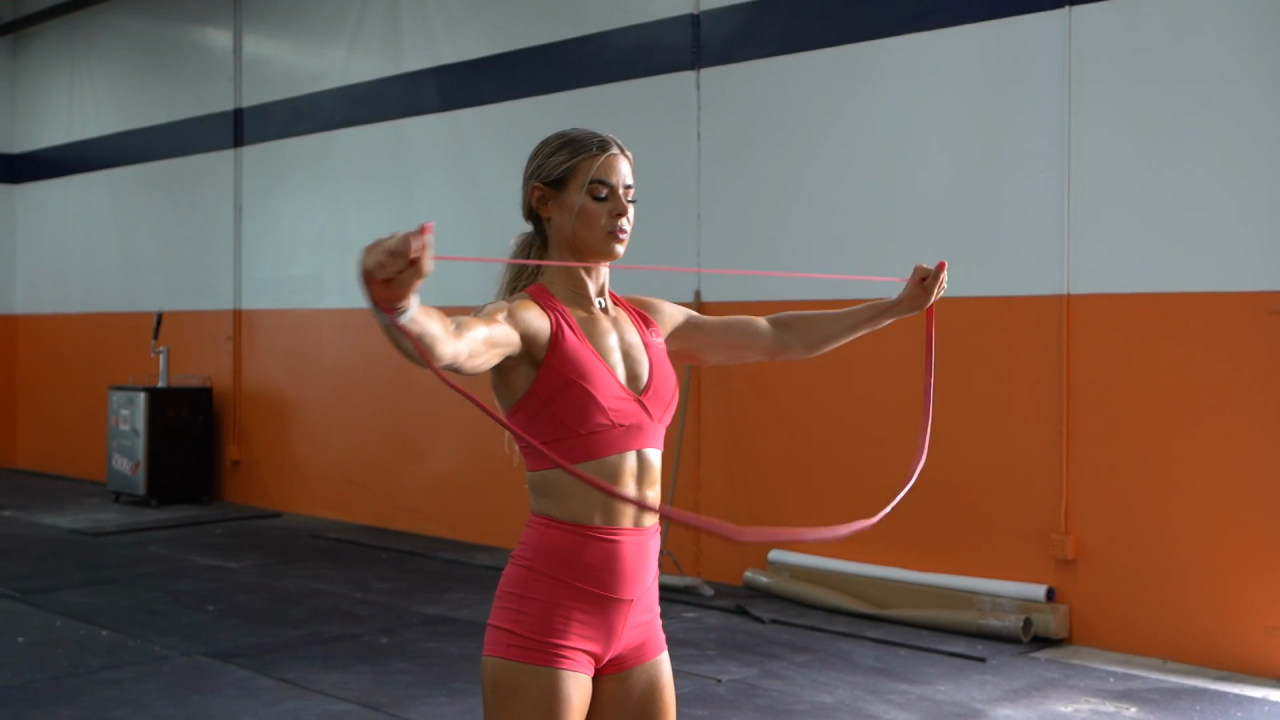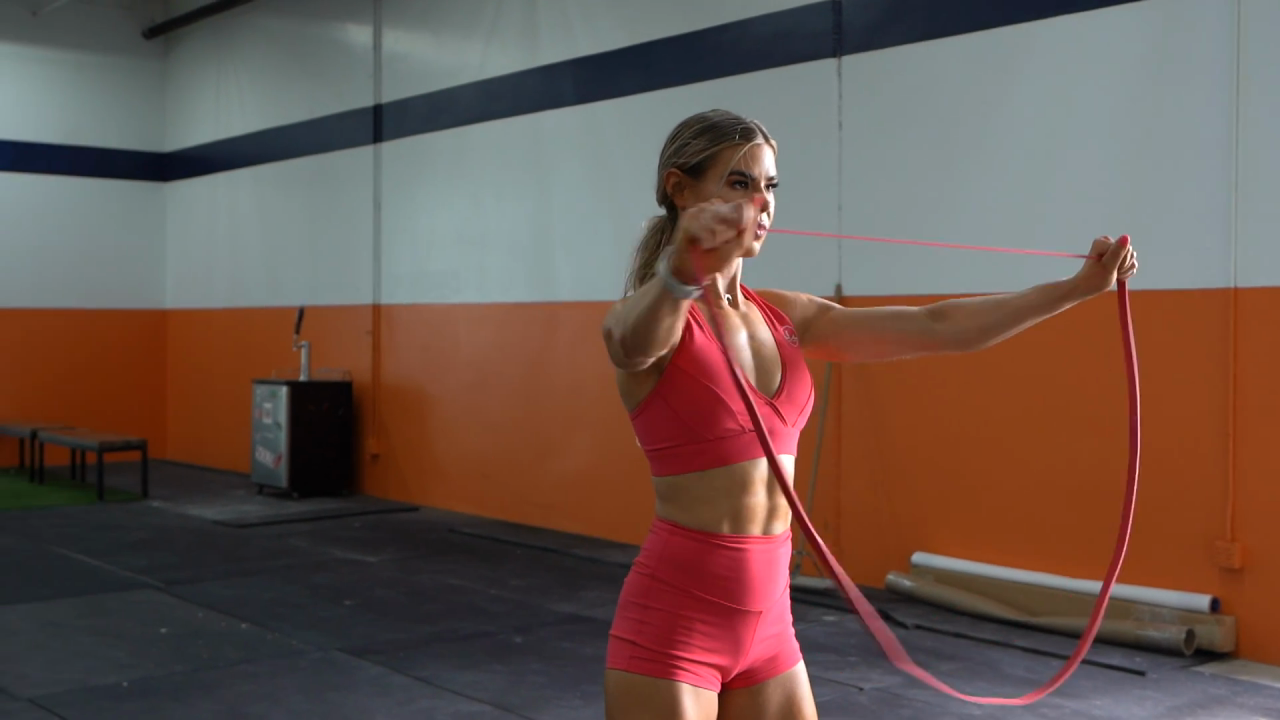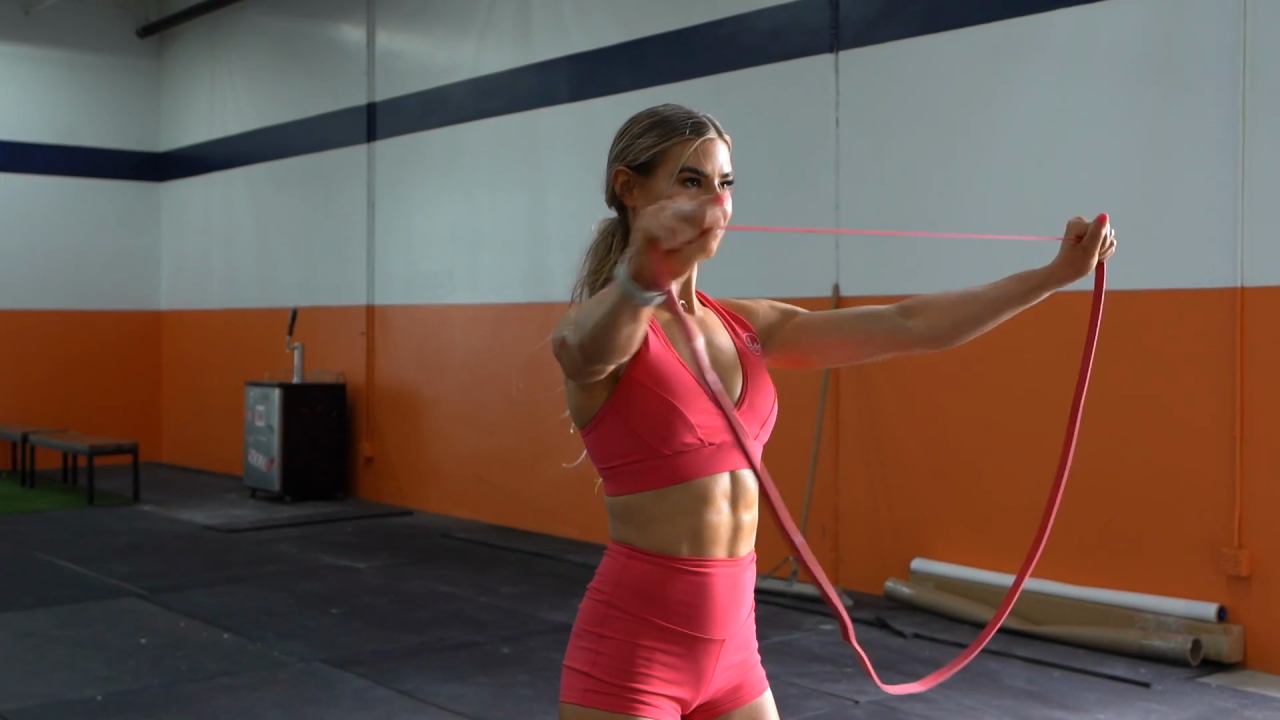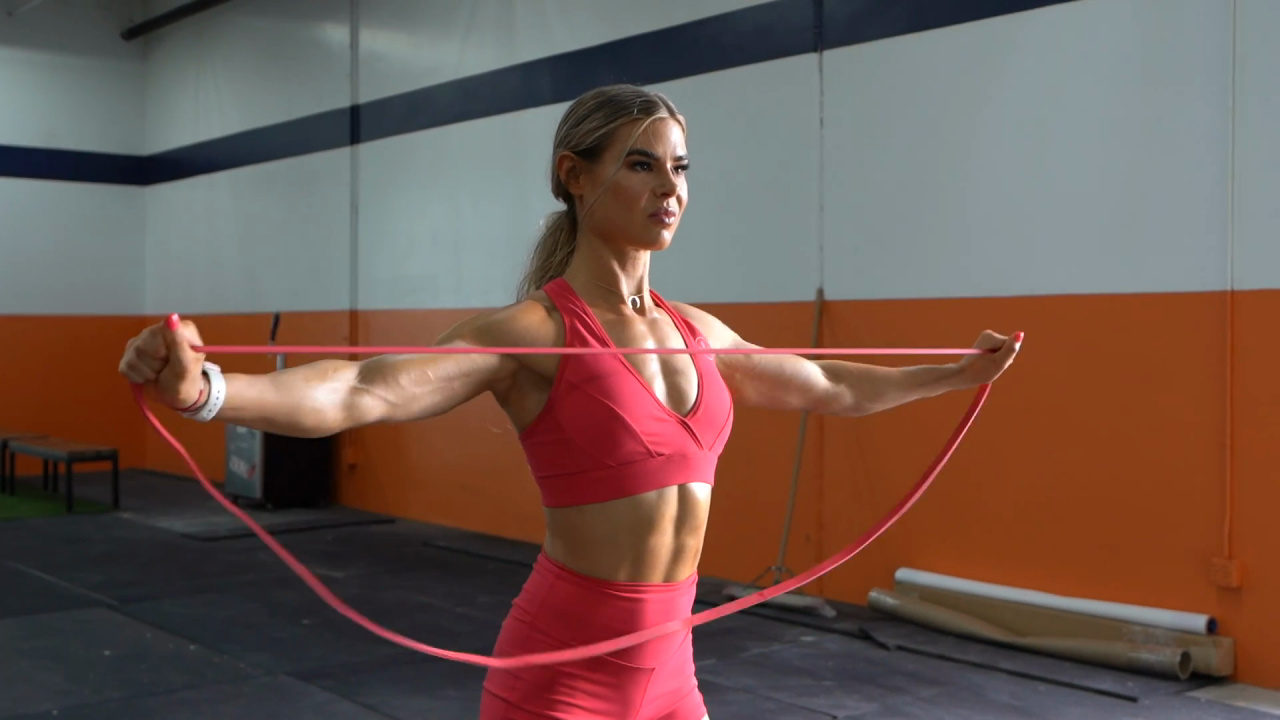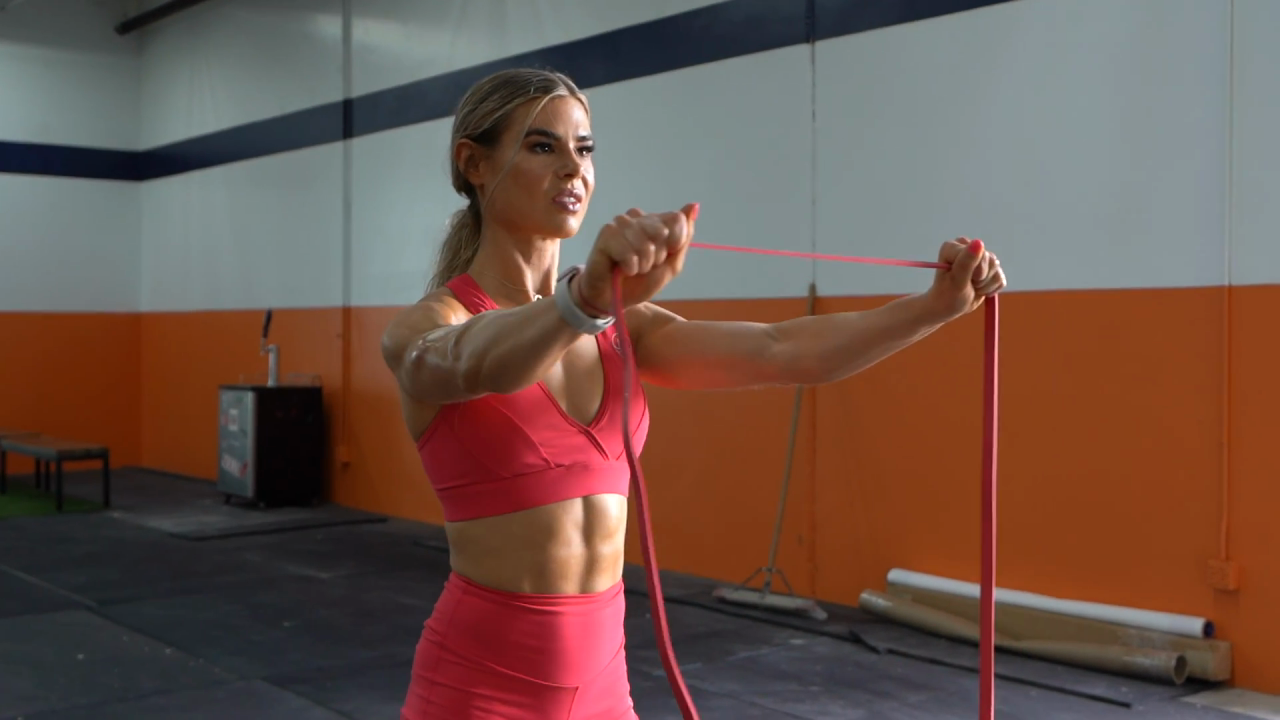
dt=1s
person 1, frame 1
left shoulder: (646, 319)
right shoulder: (519, 319)
left elbow: (781, 338)
right elbow: (445, 346)
left wrist: (898, 308)
right wrist: (396, 302)
left hip: (635, 606)
right hip: (544, 614)
person 1, frame 2
left shoulder: (784, 316)
right shoulder: (639, 318)
left elbow: (938, 328)
right elbow: (641, 340)
left wrist: (1080, 285)
right wrist: (682, 268)
left hip: (765, 623)
right hip: (670, 627)
person 1, frame 3
left shoulder: (742, 326)
right shoulder: (602, 328)
left elbow: (906, 327)
right elbow: (593, 352)
left wrist: (1054, 276)
right wrist: (641, 276)
left hip: (728, 652)
right hip: (626, 656)
person 1, frame 4
left shoulder: (690, 332)
right shoulder: (525, 332)
left elbow: (829, 387)
right elbow: (357, 395)
left wrist: (960, 372)
right wrist: (199, 390)
person 1, frame 5
left shoulder: (621, 327)
right shoulder: (426, 329)
left elbow: (783, 352)
right elbow: (488, 364)
left wrist: (936, 305)
right wrist: (590, 296)
